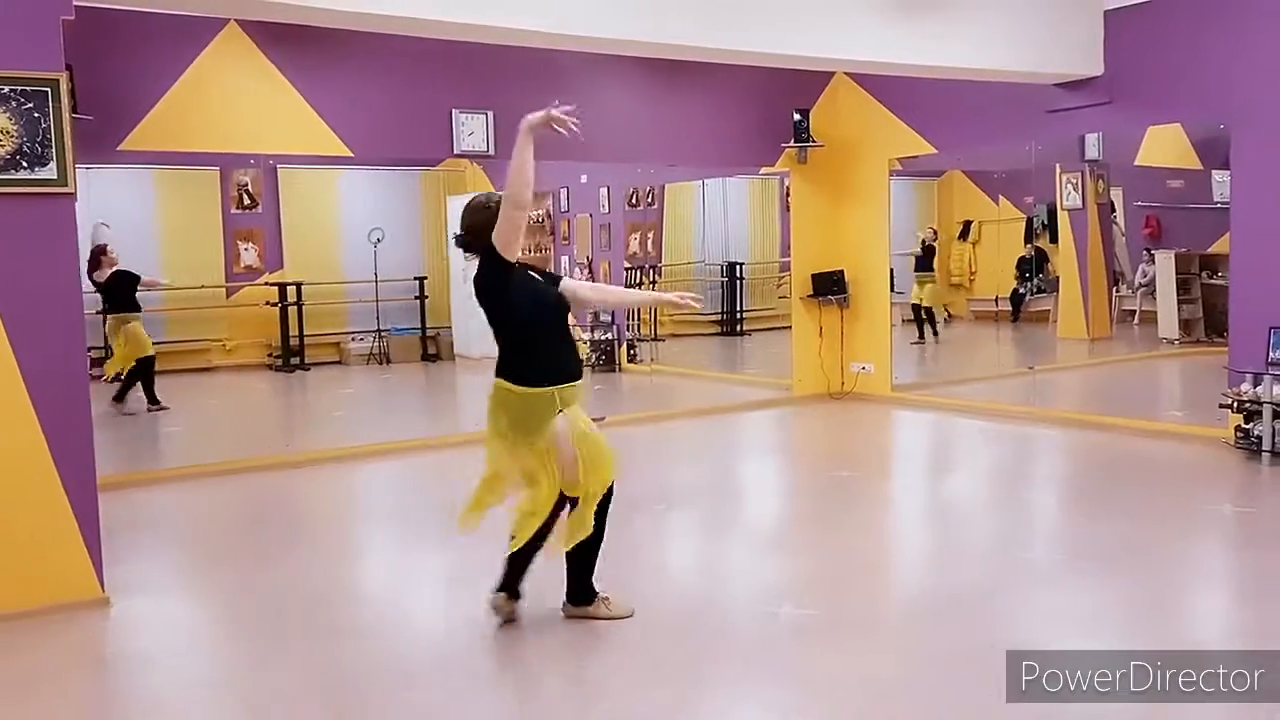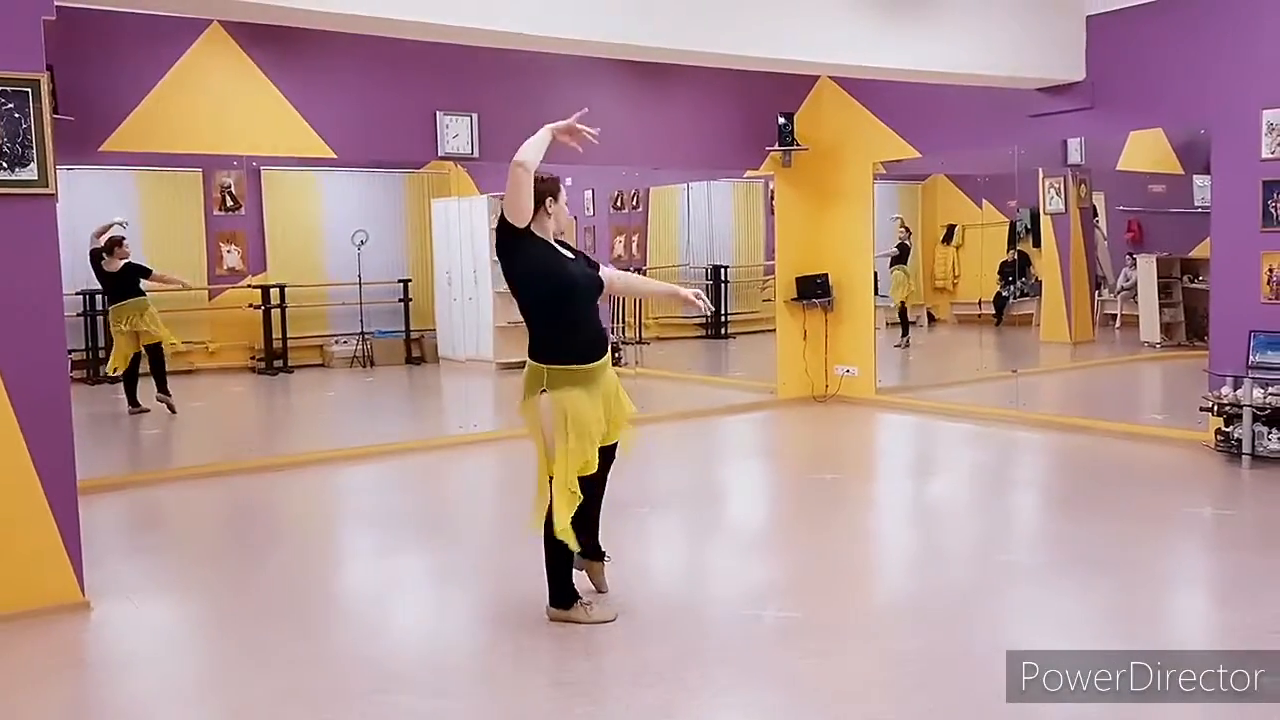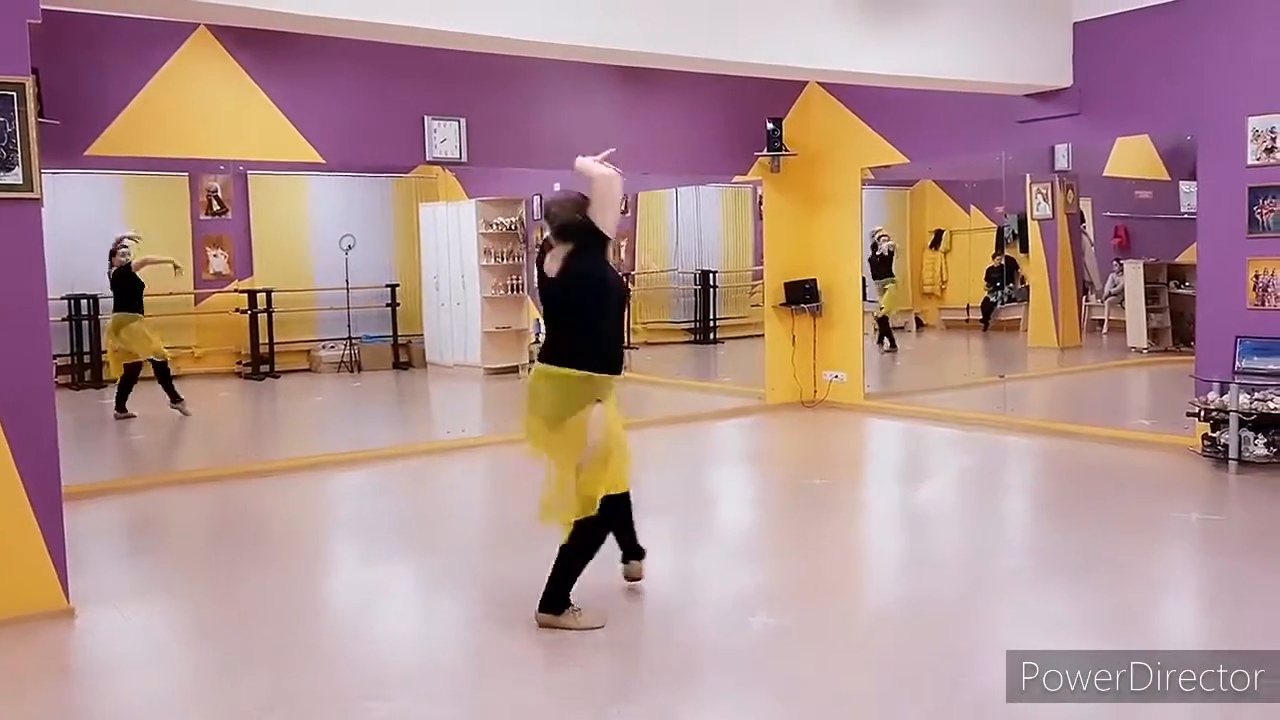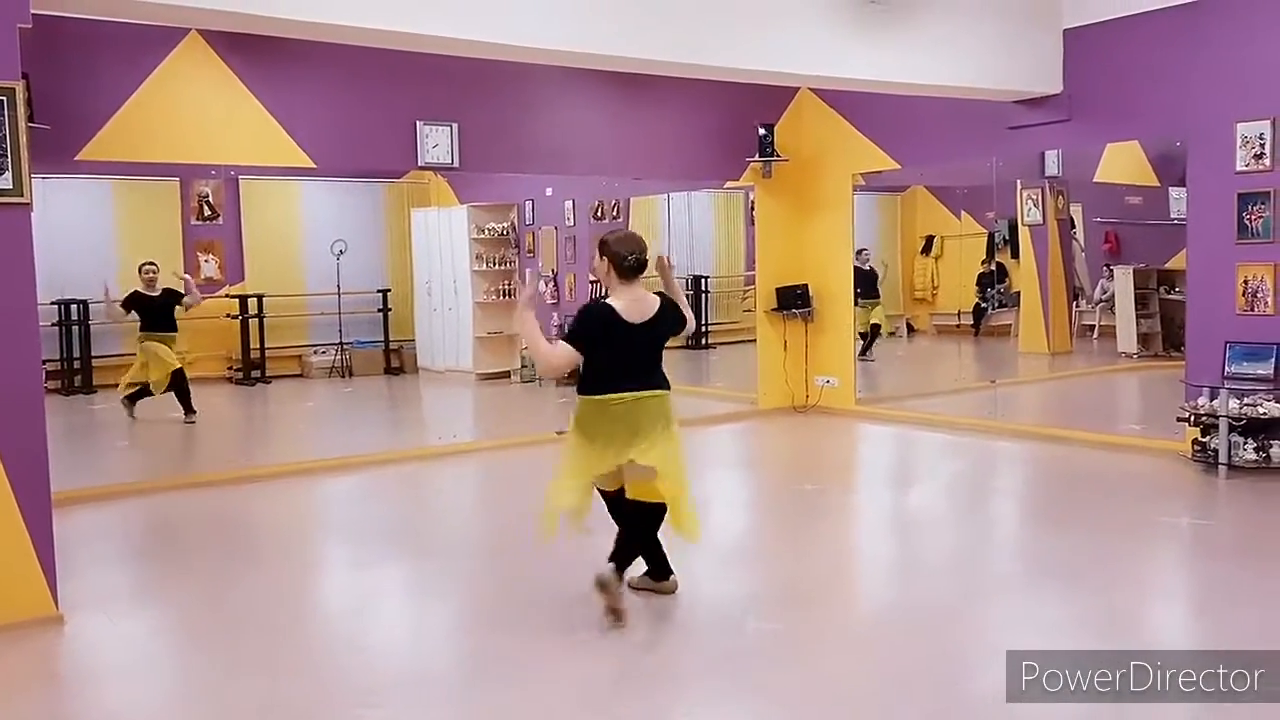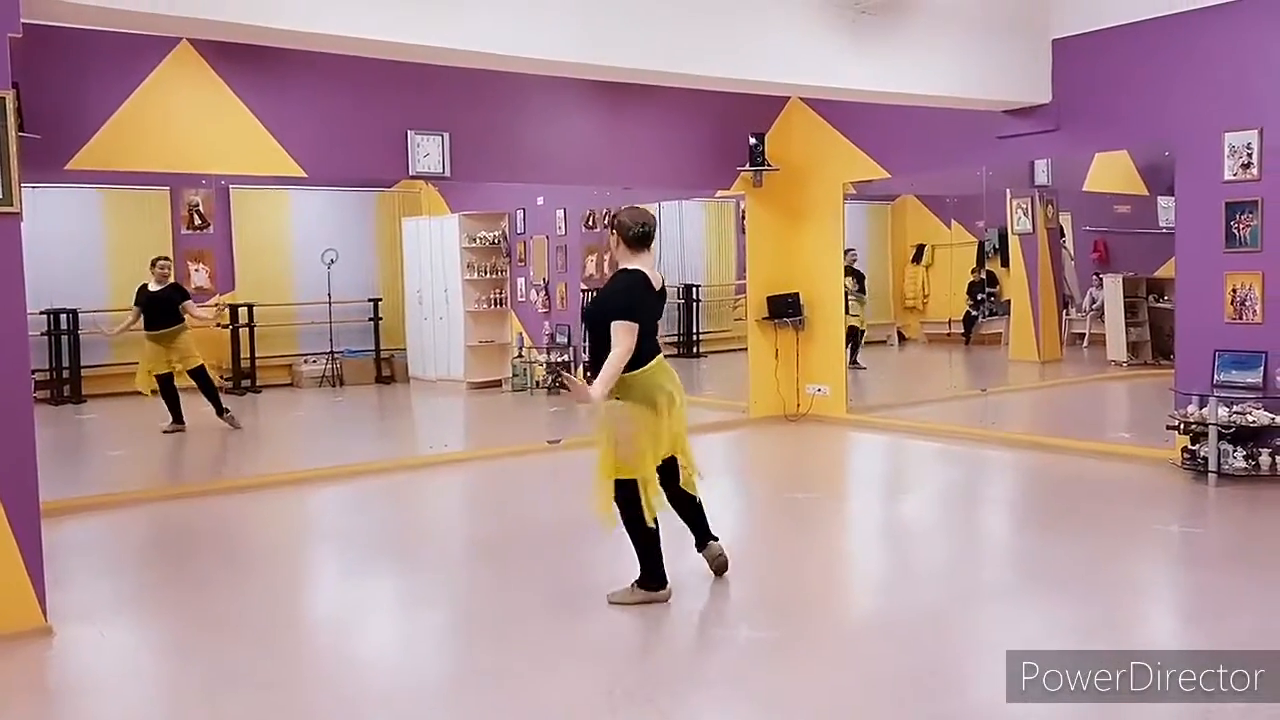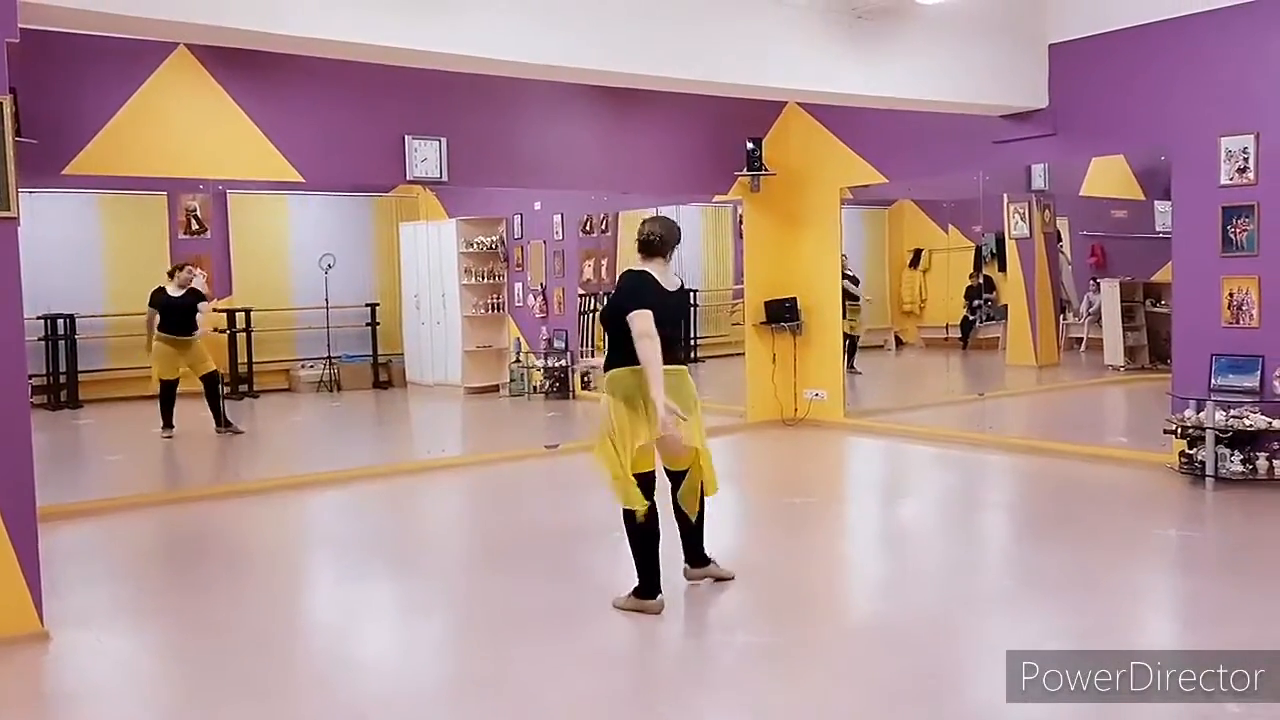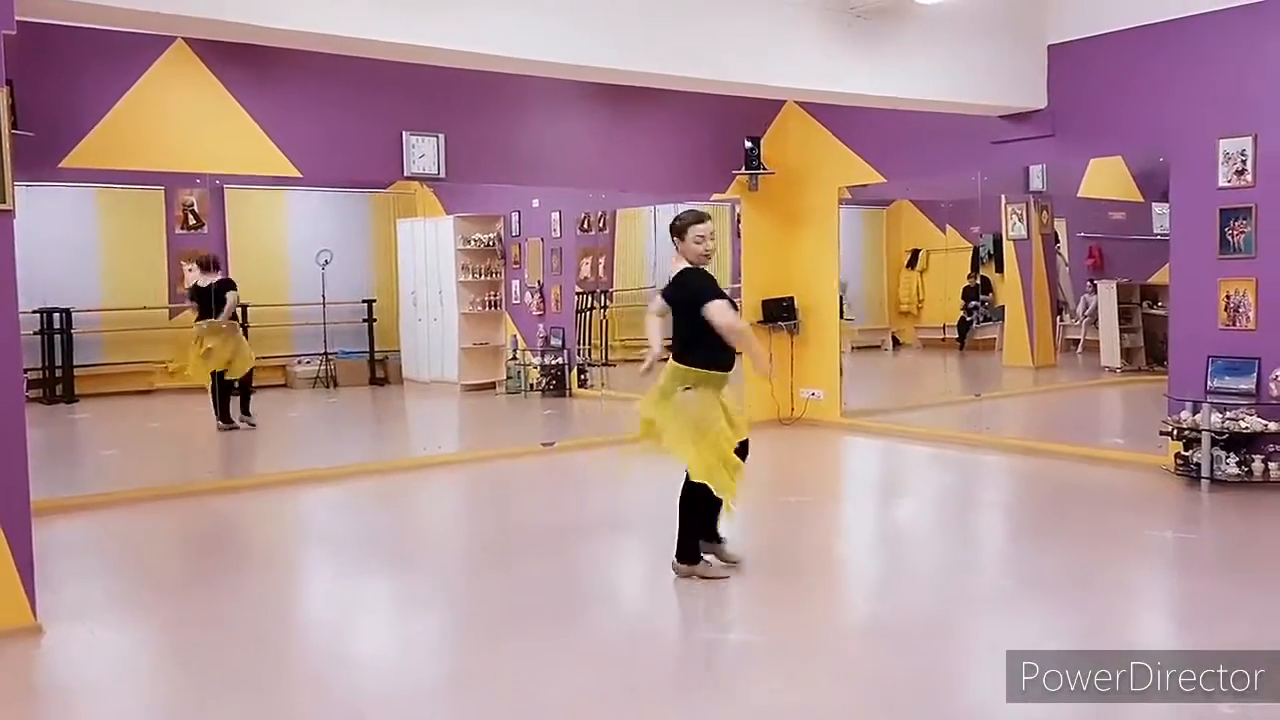
dt=0.5s
person 1, frame 1
left shoulder: (524, 277)
right shoulder: (494, 278)
left elbow: (593, 294)
right elbow: (519, 200)
left wrist: (657, 298)
right wrist: (527, 130)
left hip: (525, 404)
right hip: (542, 408)
left knee: (554, 495)
right knee: (593, 491)
left ankle: (508, 589)
right ankle: (580, 597)
person 1, frame 2
left shoulder: (569, 255)
right shoulder: (518, 246)
left elbow: (618, 280)
right elbow: (521, 167)
left wrist: (674, 290)
right wrist: (552, 131)
left hip: (596, 377)
right hip: (558, 386)
left knee: (598, 467)
right knee: (568, 487)
left ankle: (589, 550)
right ankle: (562, 600)
person 1, frame 3
left shoulder: (550, 257)
right shoulder: (588, 256)
left elbow: (562, 234)
right elbow: (609, 182)
right wrist: (588, 166)
left hip: (556, 386)
right hip: (583, 394)
left knee: (610, 474)
right knee: (597, 496)
left ankle: (631, 553)
right ankle: (553, 606)
person 1, frame 4
left shoulder: (596, 315)
right shoulder: (662, 306)
left elbow: (555, 365)
right elbow: (687, 324)
left wrist: (526, 317)
right wrist: (673, 287)
left hip: (601, 421)
right hip: (651, 417)
left knee: (616, 497)
right knee: (650, 504)
left ankle: (661, 571)
right ankle: (617, 569)
person 1, frame 5
left shoulder: (624, 283)
right shoulder: (652, 279)
left elbow: (622, 348)
left wrist: (597, 392)
left hip: (632, 394)
right hip: (658, 384)
left knee: (629, 487)
right knee: (669, 470)
left ankle: (653, 582)
right ankle: (708, 541)
person 1, frame 6
left shoulder: (632, 282)
right shoulder: (678, 288)
left elbow: (645, 335)
left wrist: (656, 397)
right wrist: (608, 359)
left hip: (633, 396)
right hip: (679, 387)
left knee: (637, 492)
right knee: (688, 476)
left ankle: (648, 591)
right ankle: (696, 560)
person 1, frame 7
left shoulder: (685, 277)
right shoulder: (696, 281)
left elbow: (655, 312)
right elbow: (728, 324)
left wrist: (656, 348)
right wrist: (760, 361)
left hip: (695, 382)
right hip: (693, 386)
left knee: (733, 453)
right knee: (707, 468)
left ankle: (707, 537)
right ankle: (688, 557)
person 2, frame 1
left shoulder: (94, 274)
right shoulder: (120, 275)
left elbow: (94, 252)
right elbow: (148, 282)
left wrist: (96, 229)
right wrist: (163, 282)
left hip: (114, 322)
right hip: (126, 323)
left knee: (143, 361)
right knee: (146, 360)
left ankle: (153, 401)
right ankle: (118, 399)
person 2, frame 2
left shoulder: (98, 264)
right shoulder: (131, 267)
left elbow: (94, 237)
right elbow: (160, 278)
left wrist: (111, 224)
right wrist: (181, 282)
left hip: (118, 315)
right hip: (140, 310)
left knee: (130, 359)
right knee: (155, 352)
left ankle: (133, 404)
right ankle: (163, 391)
person 2, frame 3
left shoulder: (115, 272)
right shoulder: (122, 270)
left elbow: (114, 246)
right elbow: (144, 260)
left wrist: (123, 238)
right wrist: (172, 260)
left hip: (120, 324)
right hip: (129, 323)
left knee: (132, 368)
right knee: (159, 358)
left ankle: (120, 408)
right ankle: (175, 399)
person 2, frame 4
left shoulder: (169, 293)
right shoulder: (135, 296)
left elbow: (195, 301)
right elbow: (116, 316)
left wrist: (189, 282)
right wrist: (108, 298)
left hip: (169, 341)
right hip: (149, 341)
left knee: (170, 381)
right knee: (178, 375)
left ankle: (130, 399)
right ankle: (189, 411)
person 2, frame 5
left shoulder: (176, 288)
right shoulder: (142, 290)
left elbow: (193, 310)
right elbow: (133, 317)
left wrist: (211, 316)
right wrist: (116, 331)
left hip: (178, 336)
right hip: (154, 341)
left knee: (200, 375)
right knee: (164, 382)
left ankle: (223, 412)
right ankle: (178, 421)
person 2, frame 6
left shoulder: (194, 293)
right shoulder: (159, 293)
left elbow: (204, 309)
right elbow: (150, 317)
left wrist: (202, 325)
right wrist: (149, 341)
left hip: (191, 343)
right hip: (166, 344)
left knee: (212, 380)
right knee: (168, 386)
left ankle: (222, 424)
right ankle: (167, 426)
person 2, frame 7
left shoulder: (196, 286)
right shoulder: (226, 282)
left elbow: (193, 306)
right elbow: (233, 301)
right wrist: (221, 320)
left hip: (204, 332)
right hip: (226, 331)
left knee: (217, 377)
right knee: (244, 373)
left ankle: (224, 419)
right ankle: (245, 414)
